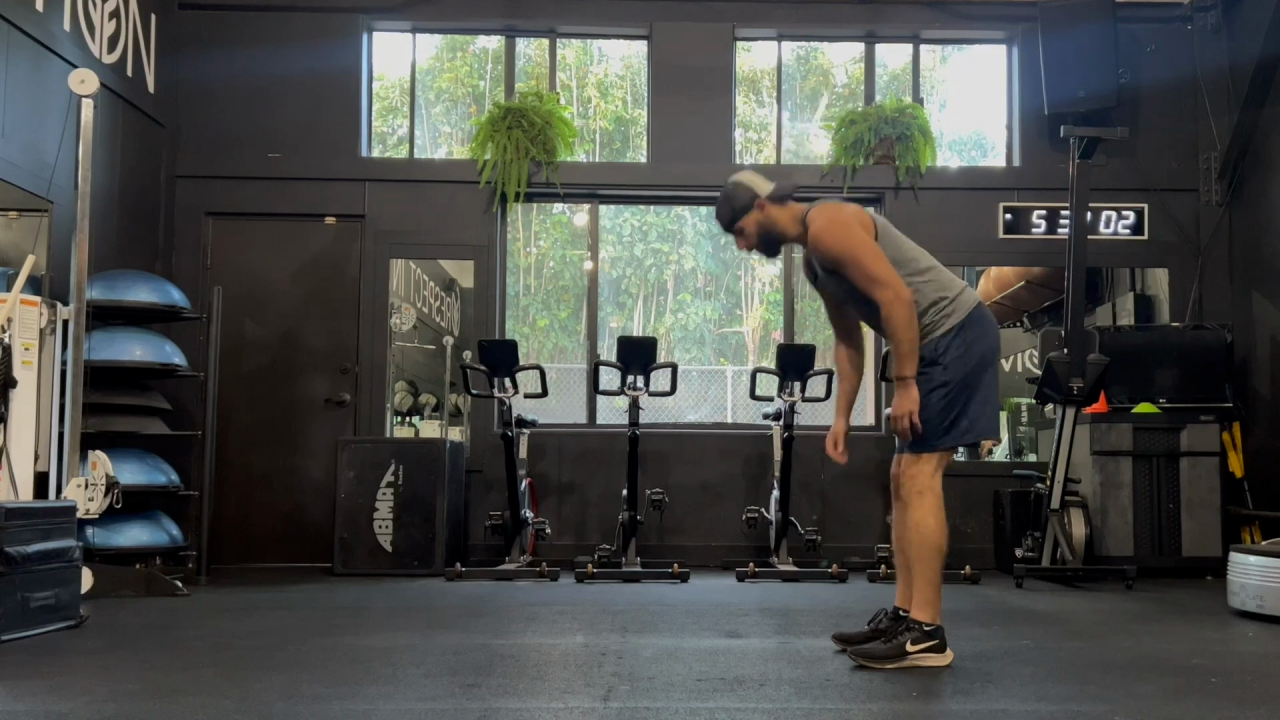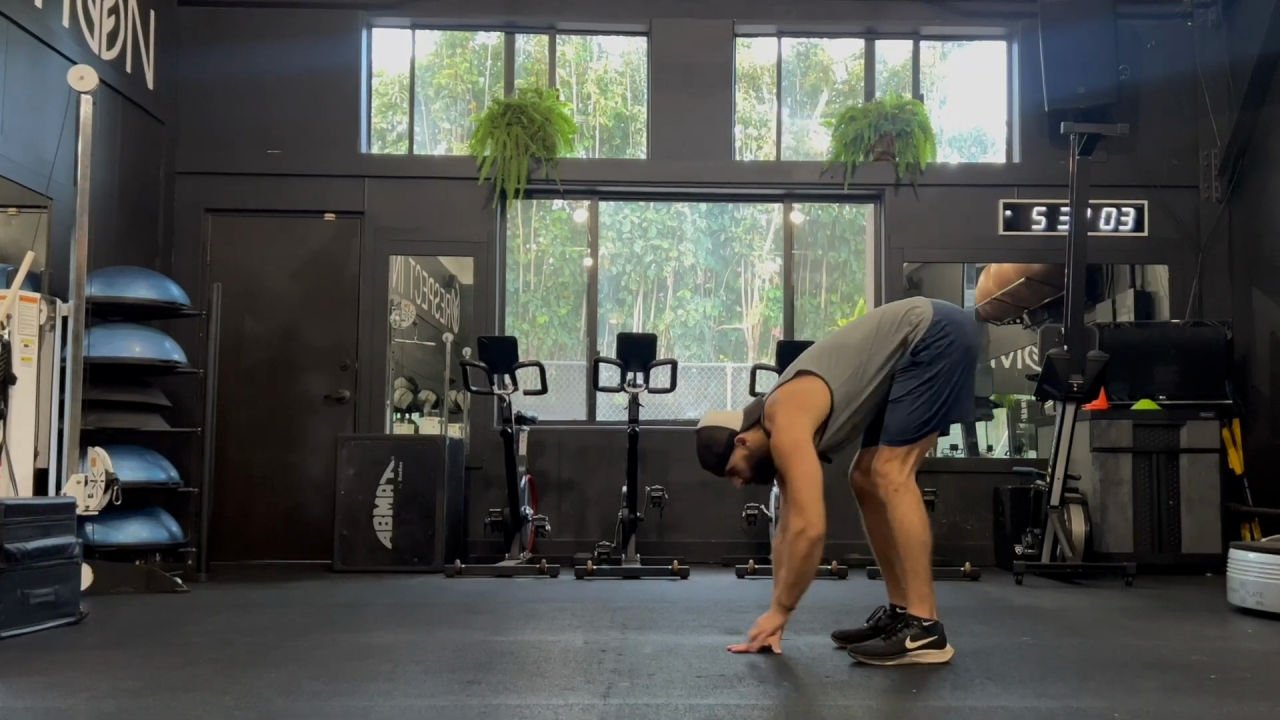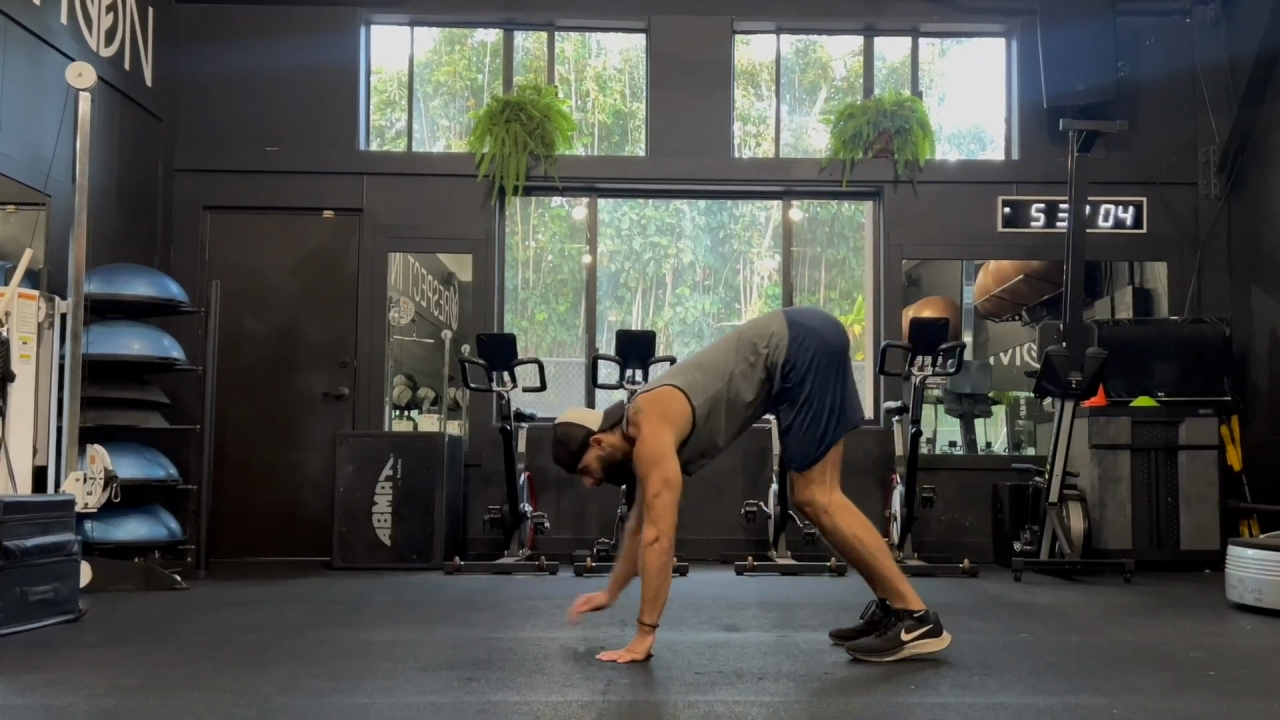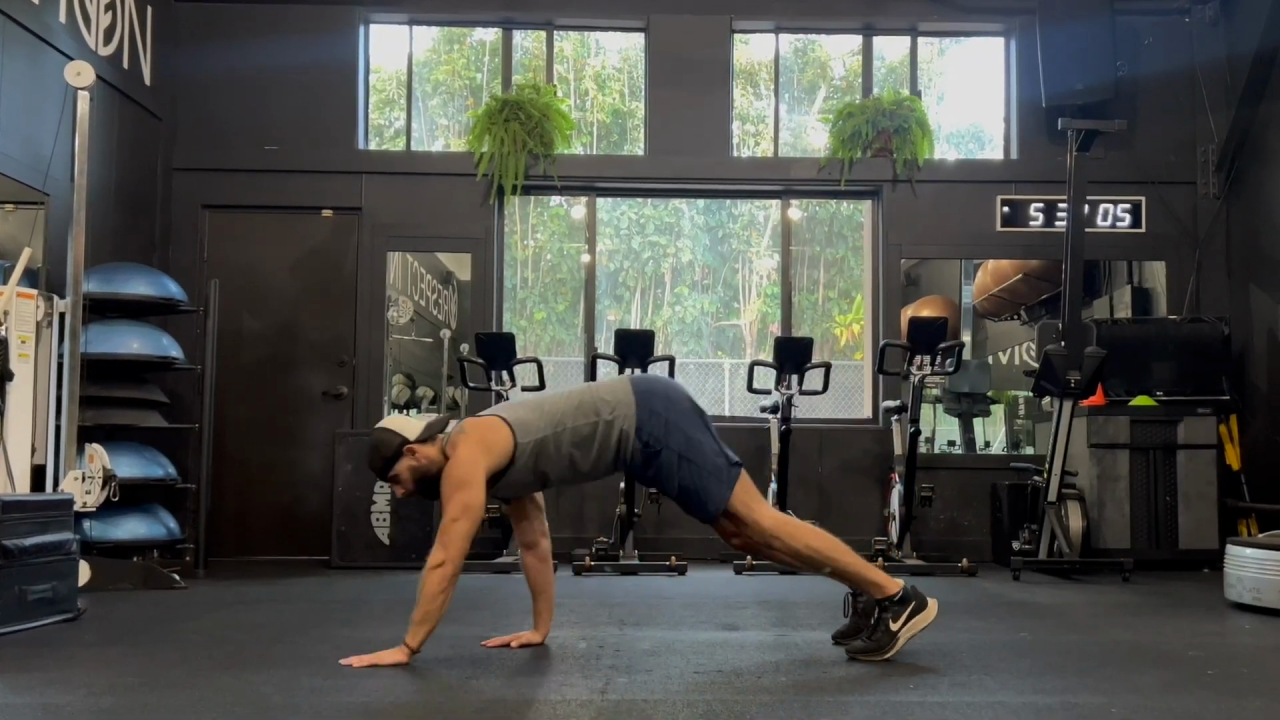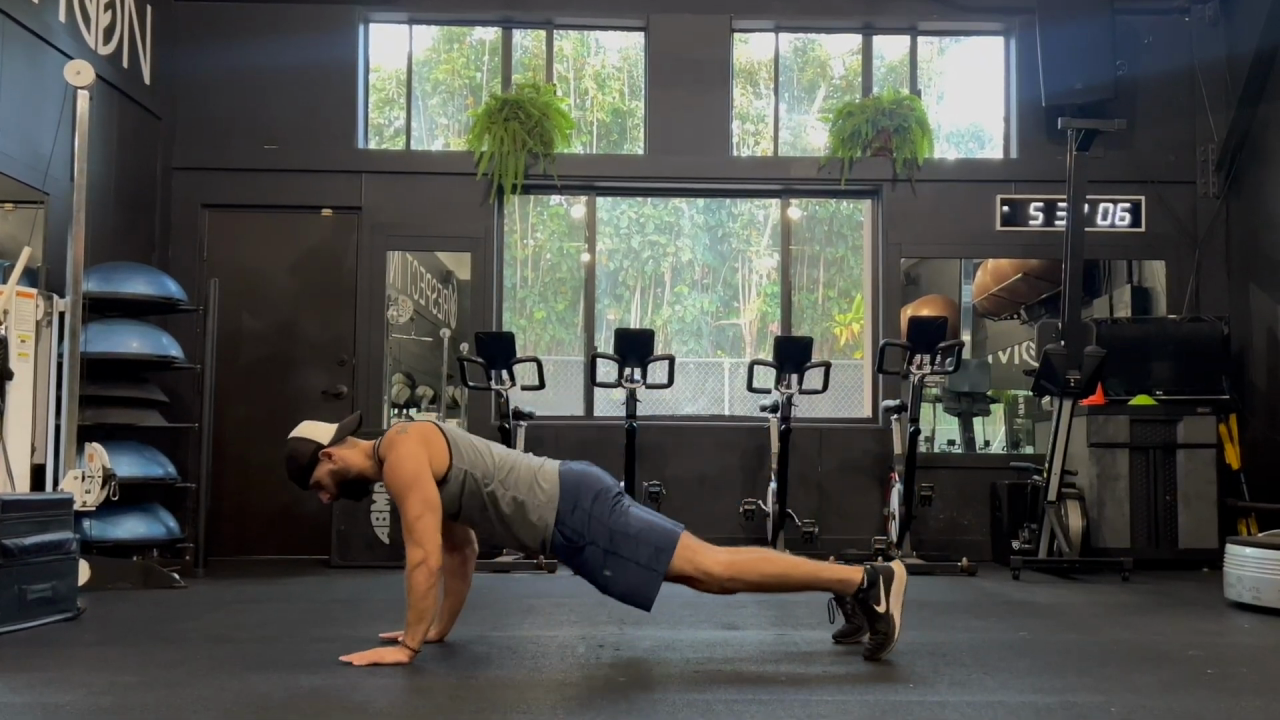
dt=1s
person 1, frame 1
left shoulder: (826, 225)
right shoulder: (812, 259)
left elbow: (898, 297)
right elbow: (849, 340)
left wrist: (904, 385)
right wrist: (841, 418)
left hip: (959, 334)
right hip: (941, 340)
left knee: (918, 475)
right knee: (904, 478)
left ankle: (926, 634)
right ankle: (904, 615)
person 1, frame 2
left shoulder: (787, 426)
right shoulder: (784, 432)
left elbow: (807, 529)
right elbow: (795, 527)
left wrist: (780, 611)
right wrist: (778, 620)
left hip: (937, 333)
right hip: (923, 340)
left knee: (889, 477)
right knee: (867, 479)
left ankle: (925, 629)
right ankle: (900, 613)
person 1, frame 3
left shoulder: (649, 433)
right shoulder: (642, 436)
left elbow: (657, 534)
right elbow: (642, 520)
left wrist: (645, 635)
right wrist: (610, 589)
left hip: (801, 346)
right hip: (800, 348)
left knee: (817, 497)
right knee: (807, 497)
left ankle: (917, 619)
right ankle: (890, 608)
person 1, frame 4
left shoulder: (466, 455)
right shoulder: (494, 461)
left elbow: (445, 560)
right elbow: (534, 541)
left wrist: (408, 647)
right wrist: (542, 627)
left hip: (646, 415)
right hip: (642, 419)
left knee: (754, 519)
right knee: (742, 532)
left ankle: (898, 598)
right ankle: (870, 595)
person 1, frame 5
left shoulder: (399, 453)
right shoulder: (417, 456)
left elbow: (425, 557)
right elbow: (460, 548)
left wrist: (408, 644)
right wrist: (440, 627)
left hip: (573, 514)
right hip: (575, 498)
left knee: (711, 569)
right knee: (706, 562)
left ankle: (867, 578)
right ankle: (850, 586)
